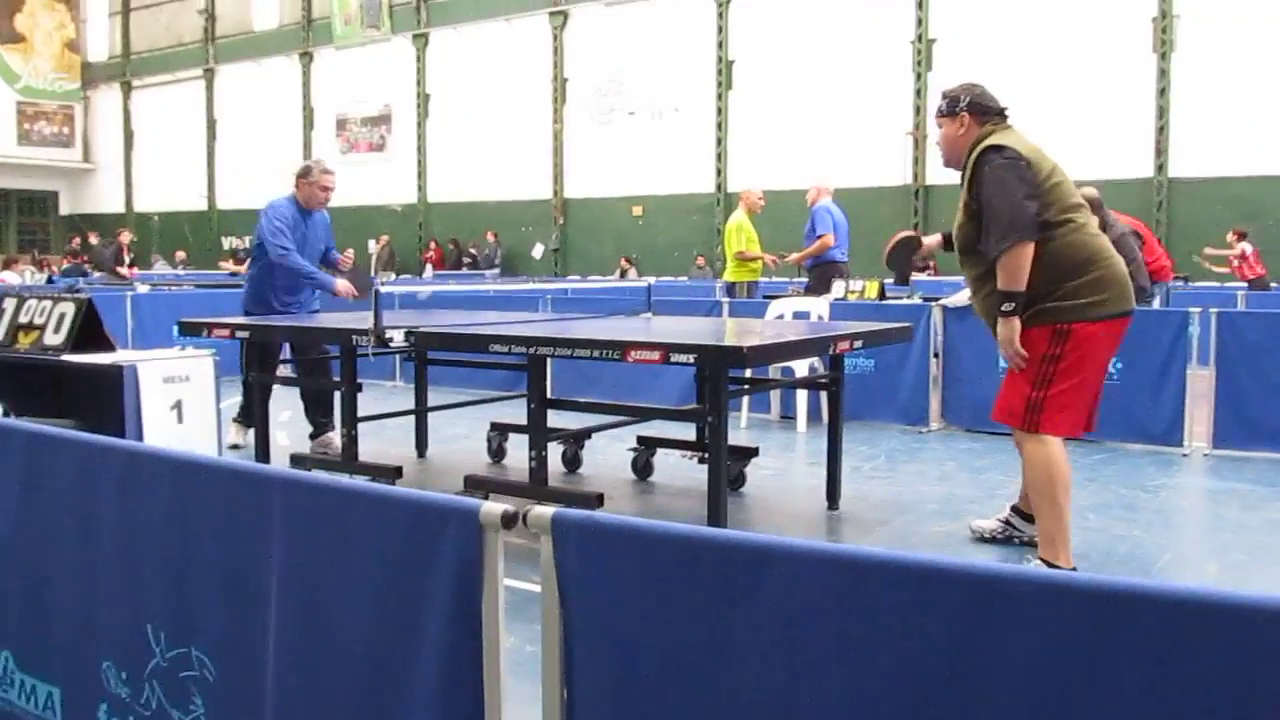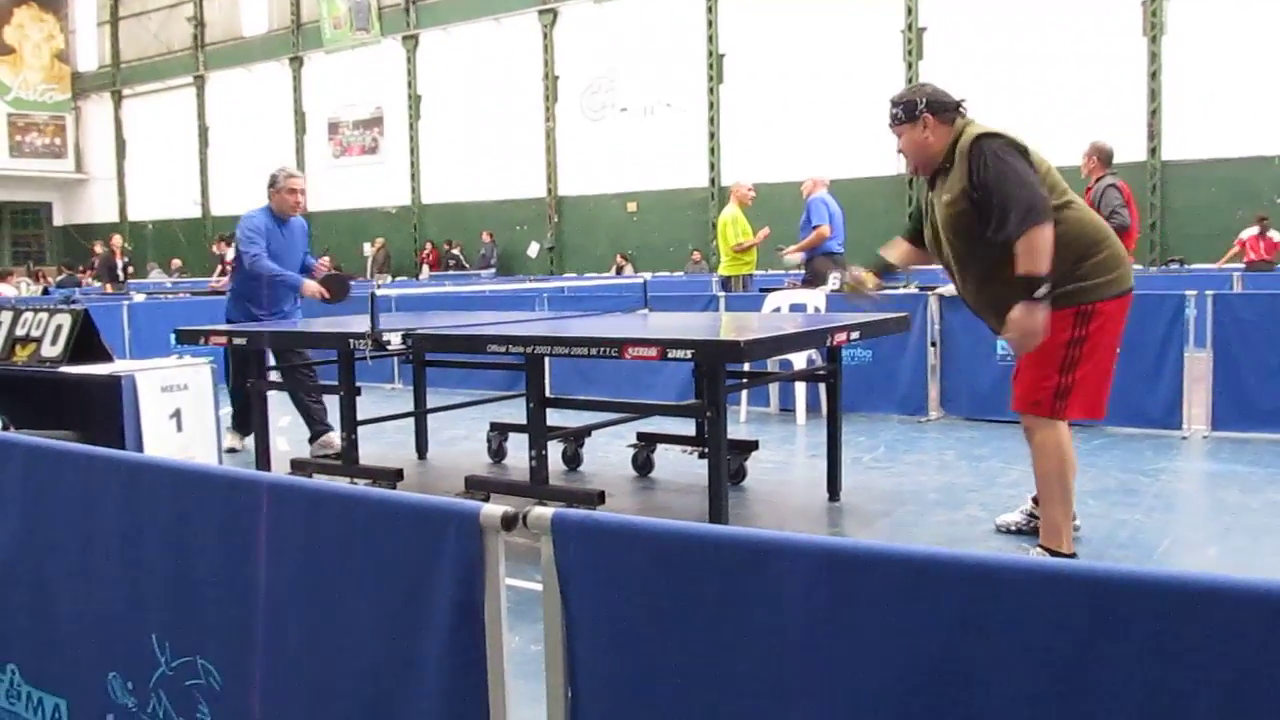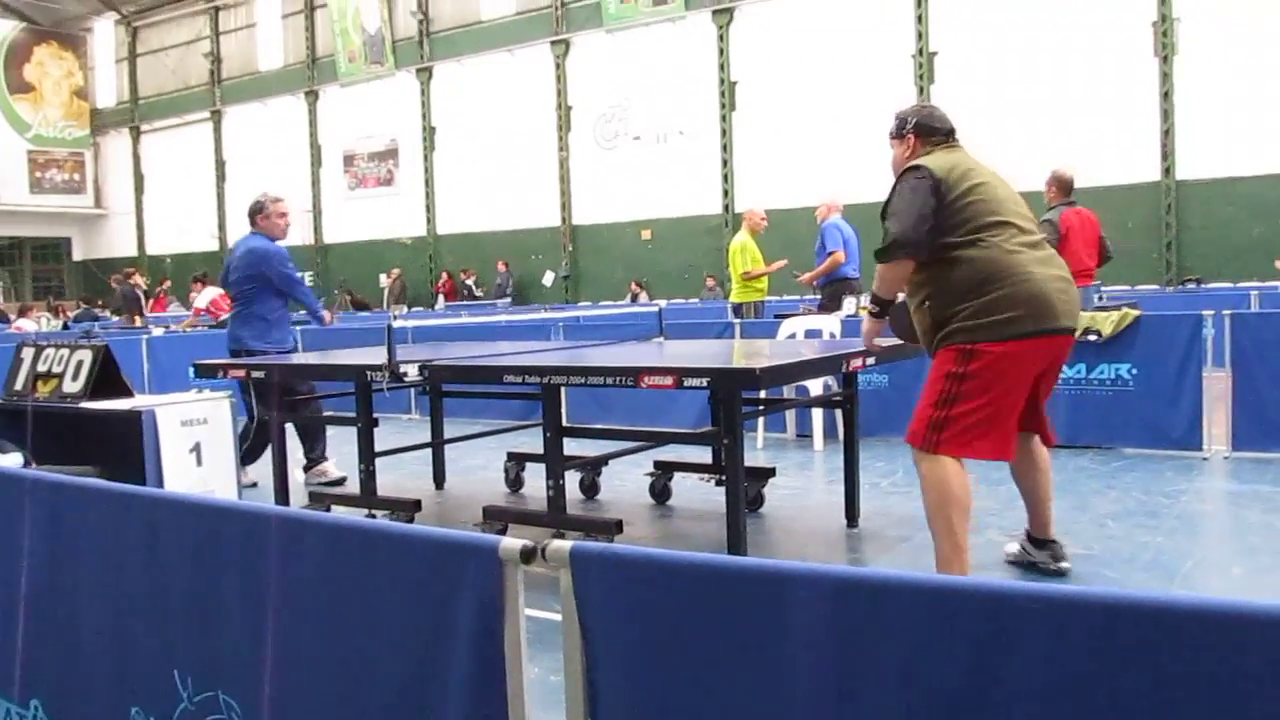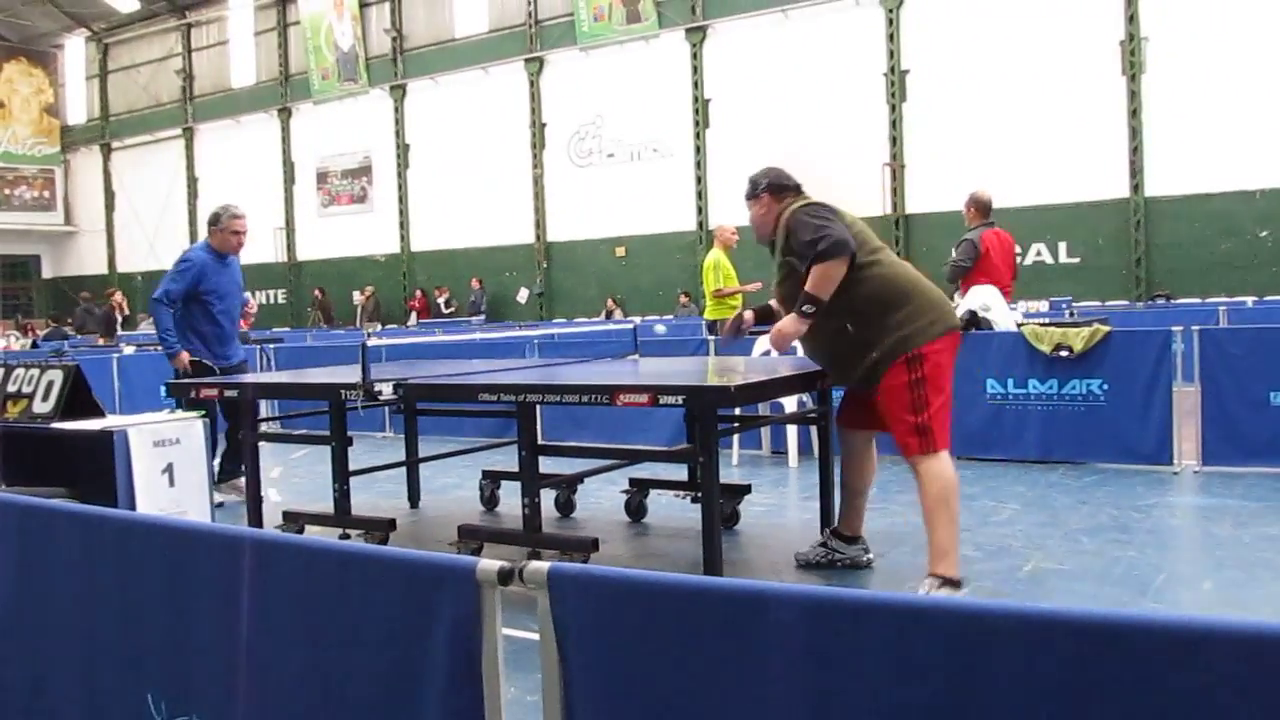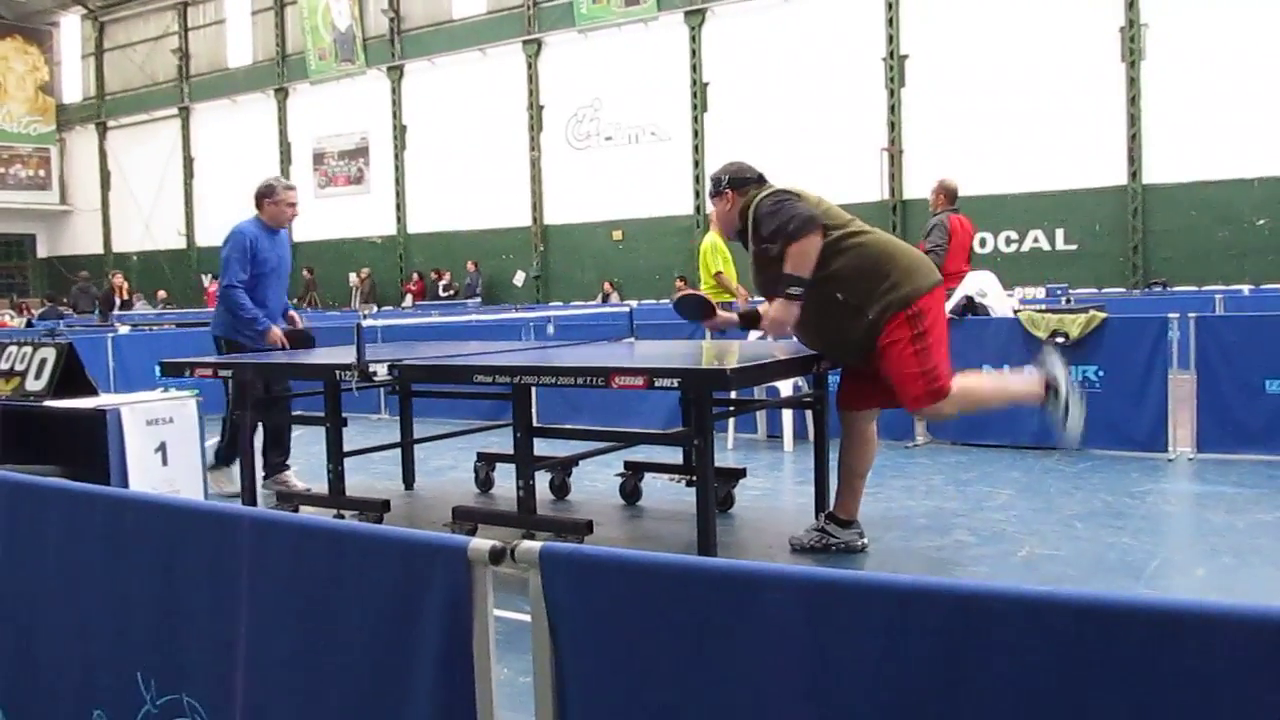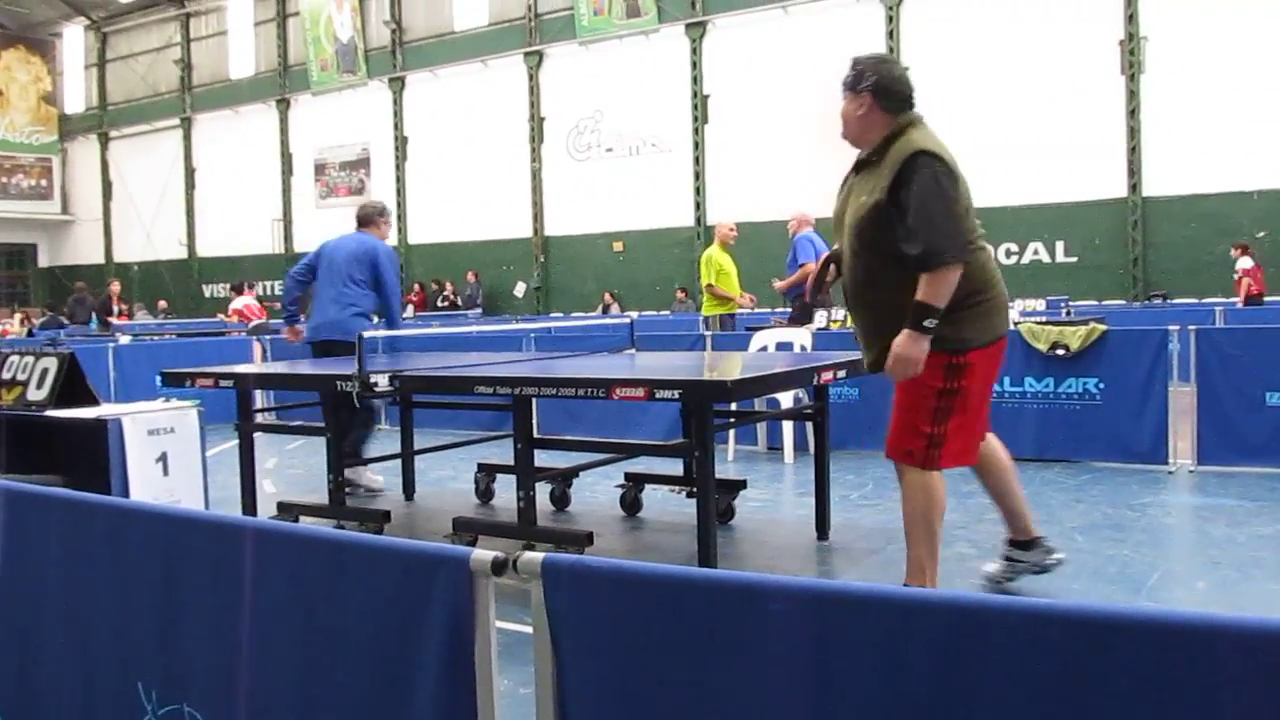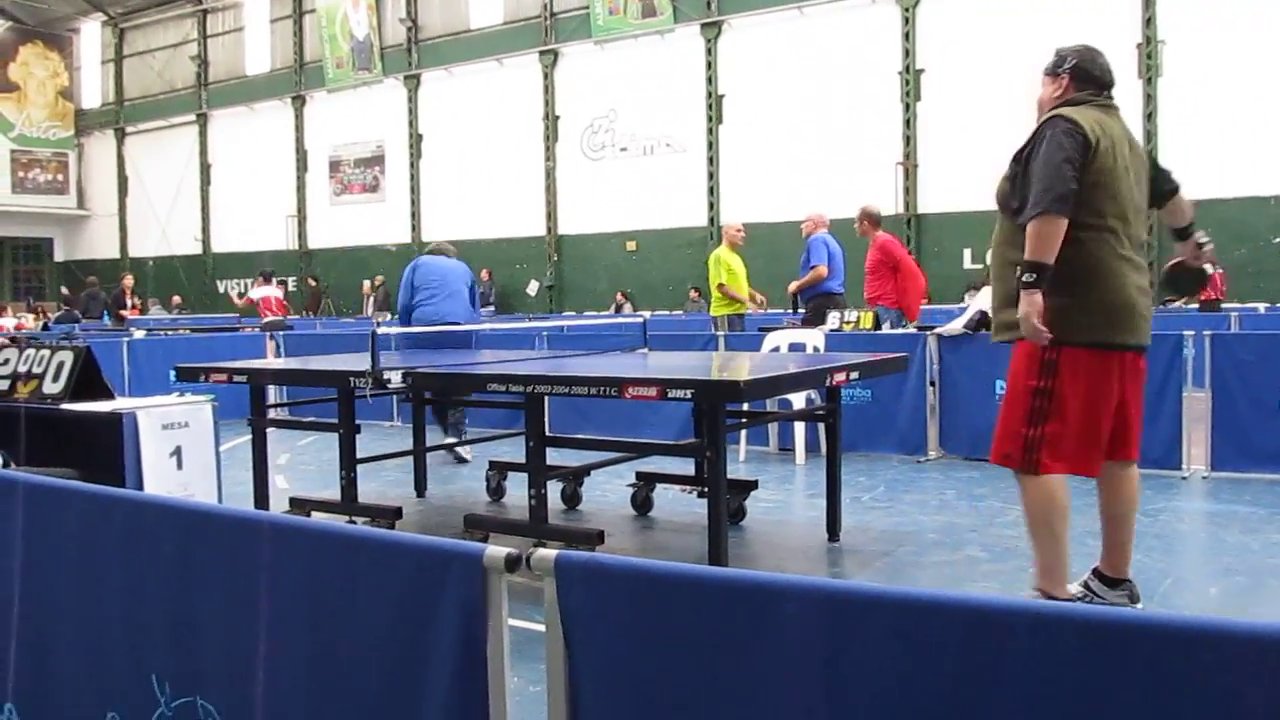
dt=0.7s
person 1, frame 1
left shoulder: (996, 158)
right shoulder: (999, 156)
left elbow: (1016, 237)
right elbow: (991, 227)
left wrist: (1008, 313)
right wrist: (942, 241)
left hip: (1074, 306)
right hip: (1080, 302)
left knee: (1034, 425)
right knee: (1030, 417)
left ankle: (1057, 564)
right ankle: (1027, 516)
person 1, frame 2
left shoulder: (985, 153)
right shoulder: (942, 178)
left elbow: (1033, 222)
right elbow: (920, 242)
left wrist: (1031, 298)
right wrist: (877, 270)
left hip: (1075, 293)
right hip: (1056, 296)
left knee: (1041, 411)
right knee: (1036, 403)
left ankle: (1058, 551)
right ankle: (1047, 506)
person 1, frame 3
left shoulder: (920, 174)
right shoulder: (977, 174)
left elbow: (902, 249)
left wrist: (877, 309)
left hip: (998, 324)
right hip: (1048, 315)
left knee: (935, 447)
right knee: (1019, 431)
right ankle: (1043, 544)
person 1, frame 4
left shoulder: (803, 216)
right shoulder: (803, 228)
left elbow: (834, 254)
right elbow: (799, 288)
left wrist: (802, 315)
right wrist: (756, 318)
left hip: (913, 341)
left knee: (924, 448)
right knee: (854, 430)
left ankle: (945, 583)
right ankle: (848, 540)
person 1, frame 5
left shoulder: (767, 205)
right shoulder: (764, 231)
left elbow: (806, 231)
right elbow: (803, 300)
left wrist: (789, 297)
right wrist: (739, 318)
left hip: (899, 299)
right hip: (870, 319)
left knee: (933, 400)
right knee: (856, 413)
left ankle: (1043, 385)
right ankle: (843, 524)
person 1, frame 6
left shoulder: (917, 161)
right shoulder: (878, 158)
left elbow: (944, 255)
left wrist: (917, 330)
right wrist: (839, 265)
left hip: (950, 330)
right hip: (947, 328)
left knee: (916, 457)
right knee: (970, 437)
left ankle: (921, 591)
right ankle: (1027, 544)
person 1, frame 7
left shoulder: (1064, 125)
right shoulder: (1122, 137)
left elbow: (1049, 207)
right elbow: (1168, 192)
left wrist: (1031, 284)
right wrist: (1190, 238)
left hip: (1074, 323)
right hip: (1121, 319)
left knee: (1036, 456)
right knee: (1114, 454)
left ankle: (1054, 595)
right ankle: (1114, 581)
person 2, frame 1
left shoulder: (322, 218)
right shoulder: (278, 212)
left elbow: (325, 254)
right elbow: (284, 255)
left wrist: (338, 261)
right wrist: (331, 282)
left hip: (304, 307)
right hip: (264, 307)
left knee: (318, 371)
right knee: (258, 374)
left ankle: (323, 433)
right ankle: (244, 422)
person 2, frame 2
left shoulder: (300, 226)
right shoulder: (253, 223)
right elbow: (256, 263)
left wrist: (316, 268)
right wrist: (299, 283)
left hip: (286, 314)
right hip: (246, 316)
left knee: (302, 375)
right knee: (244, 380)
left ankle: (322, 435)
right ankle: (239, 430)
person 2, frame 3
left shoulder: (242, 247)
right shoulder: (268, 251)
left elbow: (226, 283)
right elbow: (296, 288)
right wrist: (319, 314)
left hip: (277, 344)
right hip: (254, 347)
left knee: (305, 401)
right knee: (264, 416)
left ankle: (316, 464)
right ankle: (235, 466)
person 2, frame 4
left shoulder: (232, 258)
right shoulder: (195, 261)
right elbow: (160, 303)
left wrist: (244, 303)
right wrist: (173, 349)
left hip: (233, 358)
right hip: (196, 360)
left knee: (243, 421)
left ankle: (229, 477)
person 2, frame 5
left shoulder: (282, 236)
right shoulder: (244, 235)
right elbow: (231, 289)
left wrist: (286, 309)
right wrist: (264, 327)
left hip: (271, 339)
right hip: (238, 337)
left knee: (279, 405)
left ankle: (276, 471)
right ankle: (221, 466)
person 2, frame 6
left shoulder: (329, 246)
right shoulder: (382, 251)
left elbow: (296, 278)
right elbow: (390, 301)
left wrist: (290, 319)
left hip: (320, 334)
right hip: (351, 334)
left knee: (337, 404)
right knee: (365, 404)
left ankle: (344, 468)
right ankle: (350, 464)
person 2, frame 7
left shoulder: (418, 263)
right shoulder: (463, 268)
left elbow: (404, 305)
right elbow: (474, 308)
left hip: (424, 326)
right hip: (460, 324)
left ankle: (452, 434)
right ankle: (456, 435)
